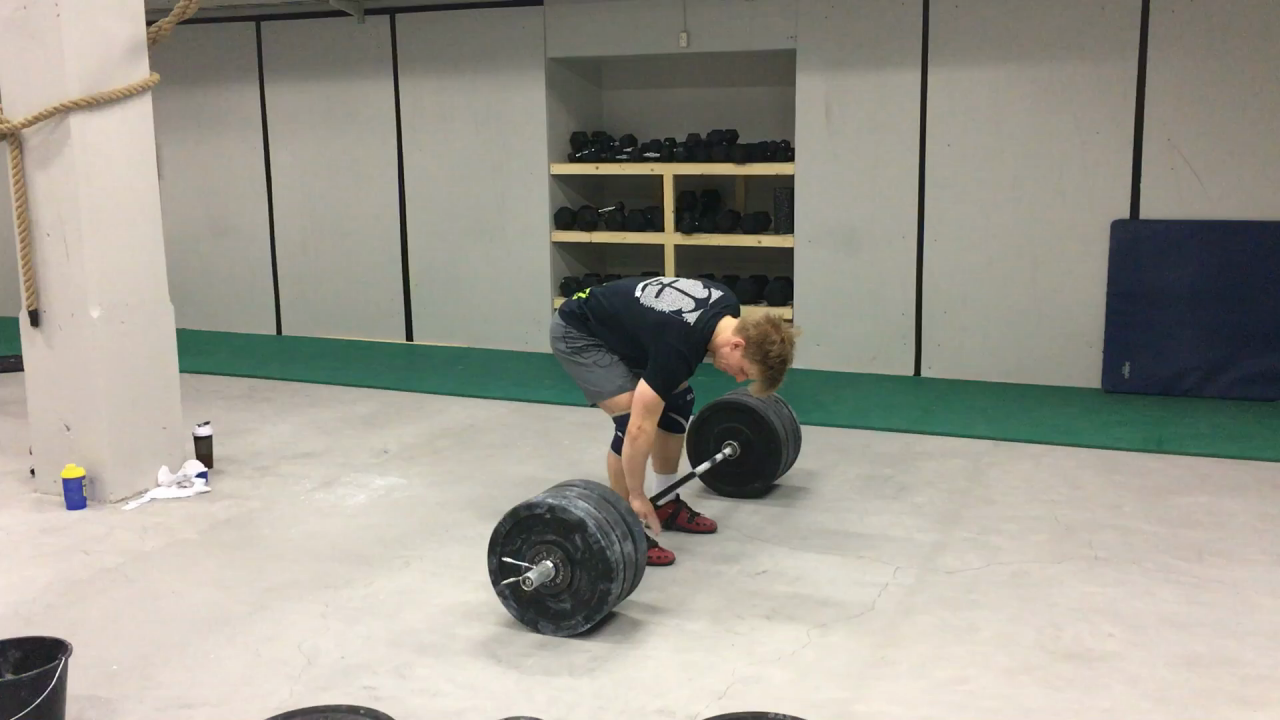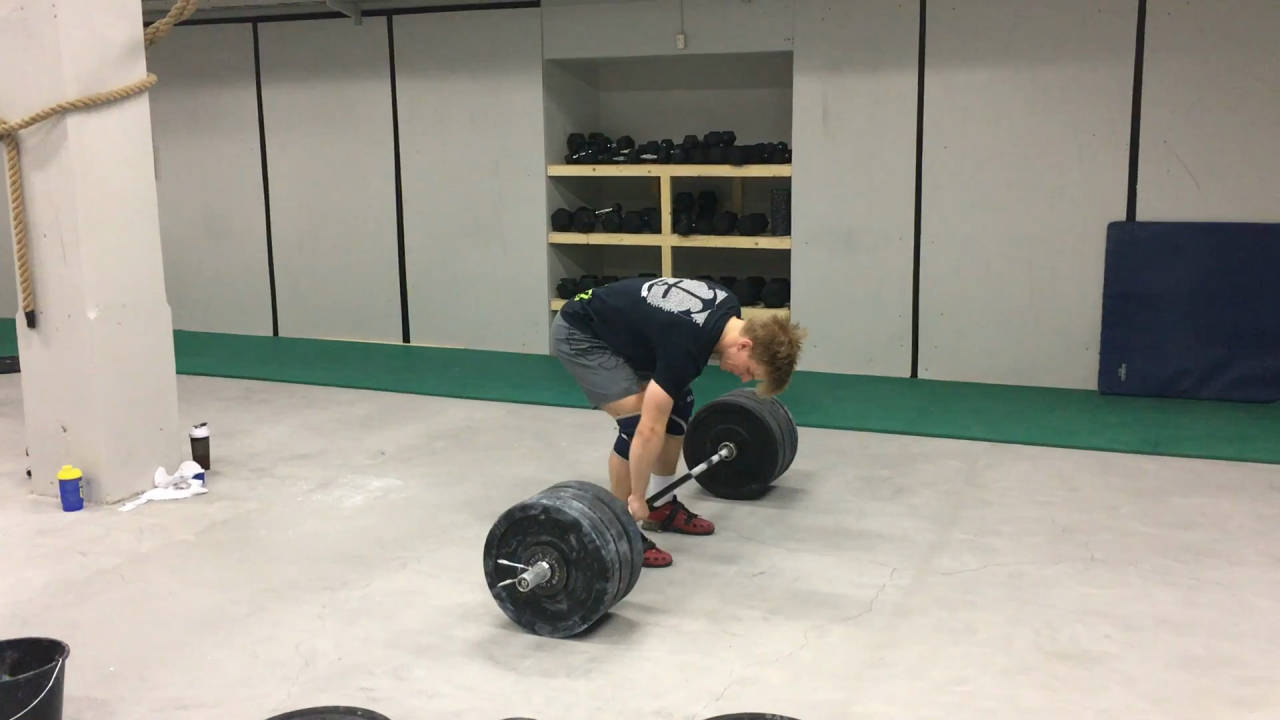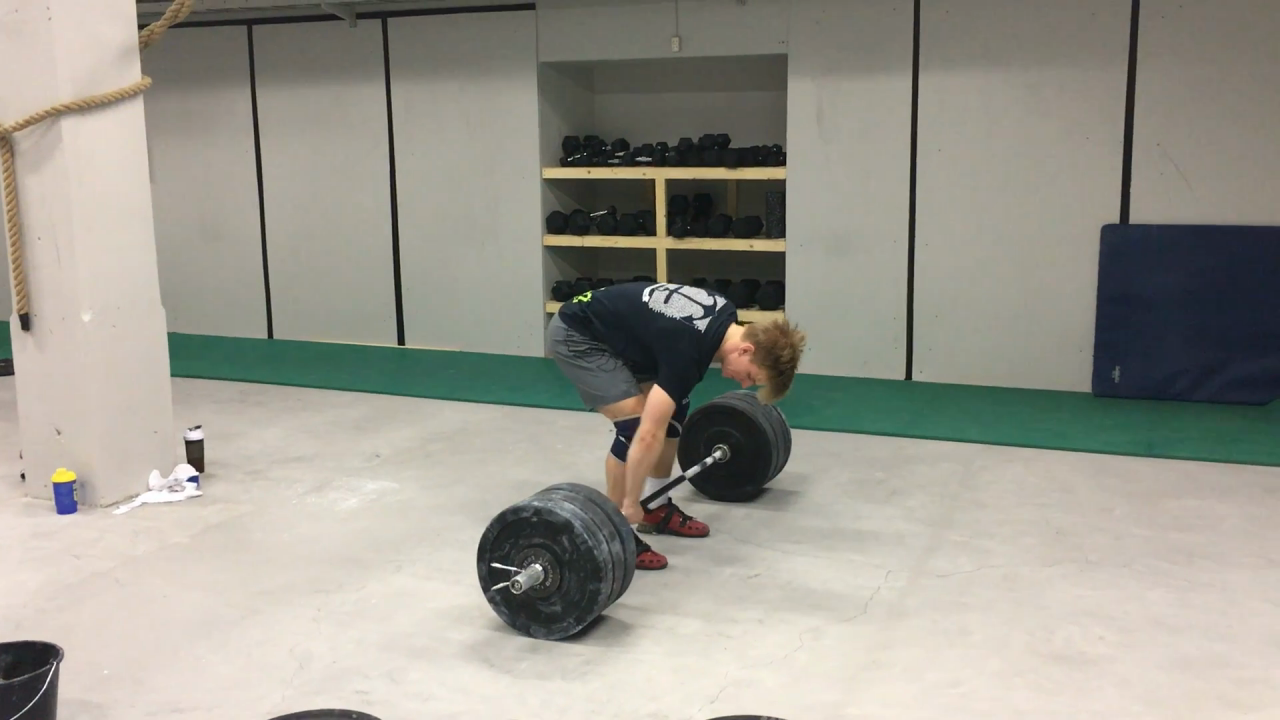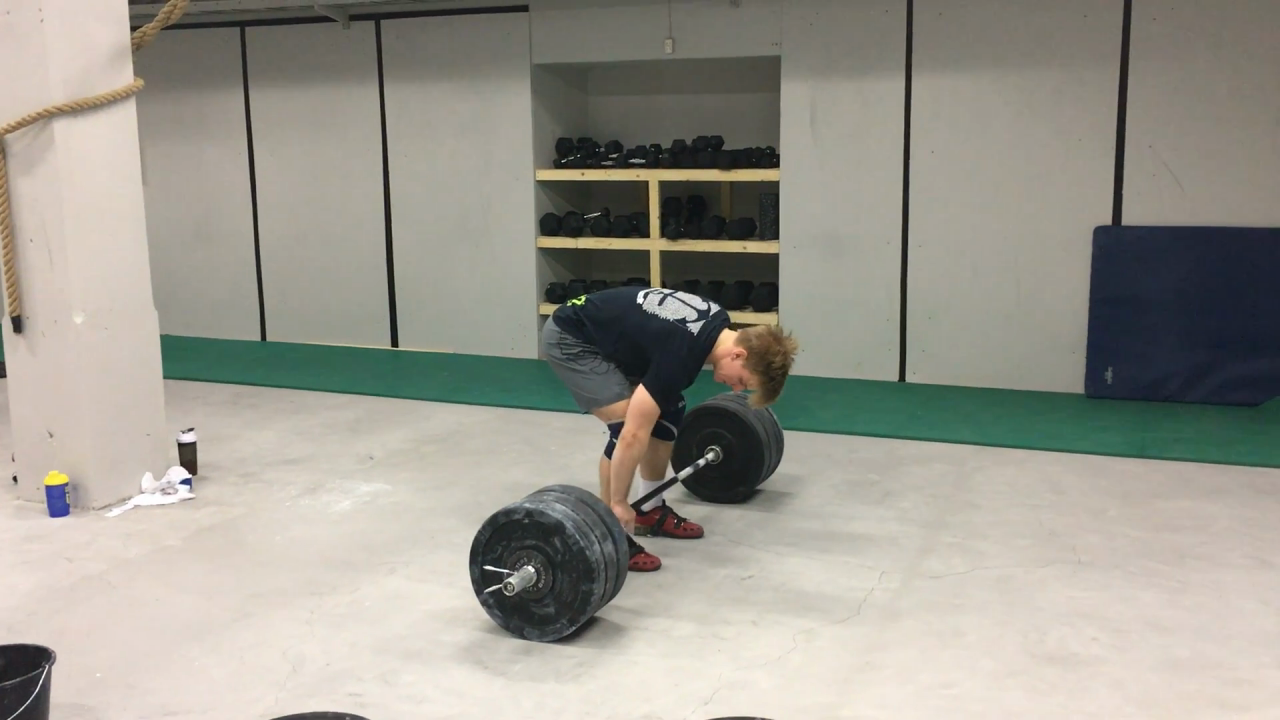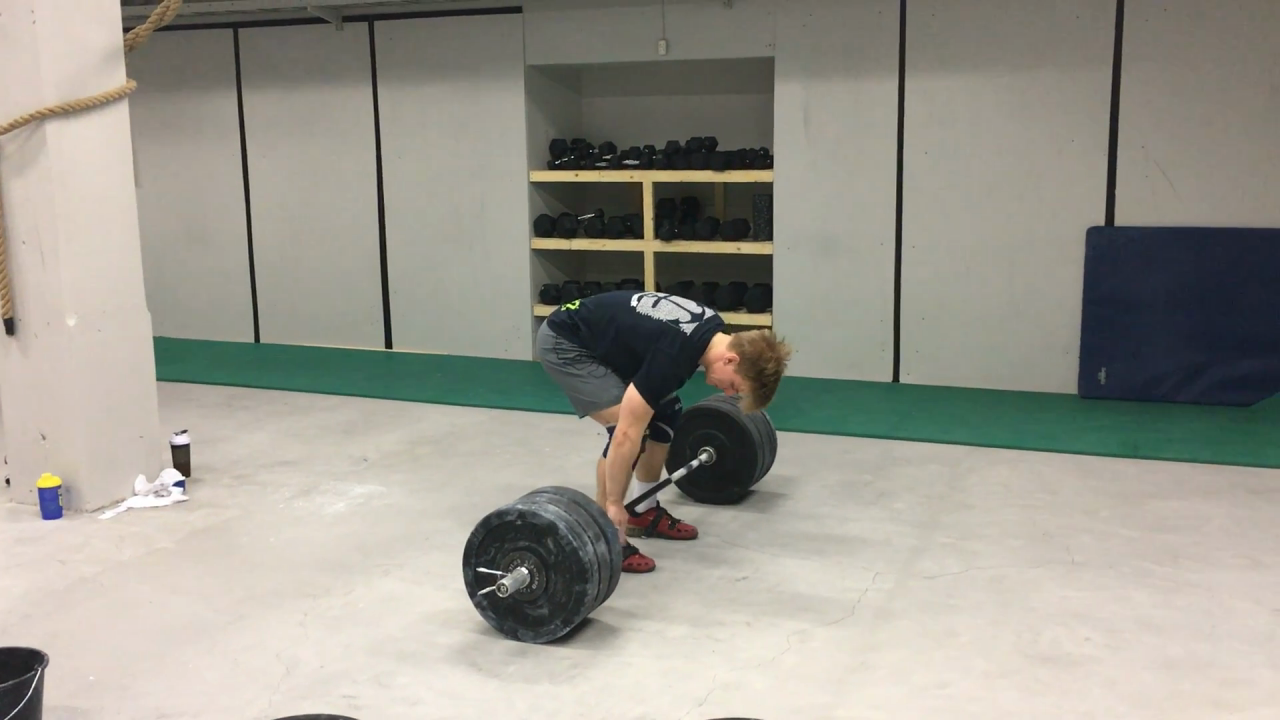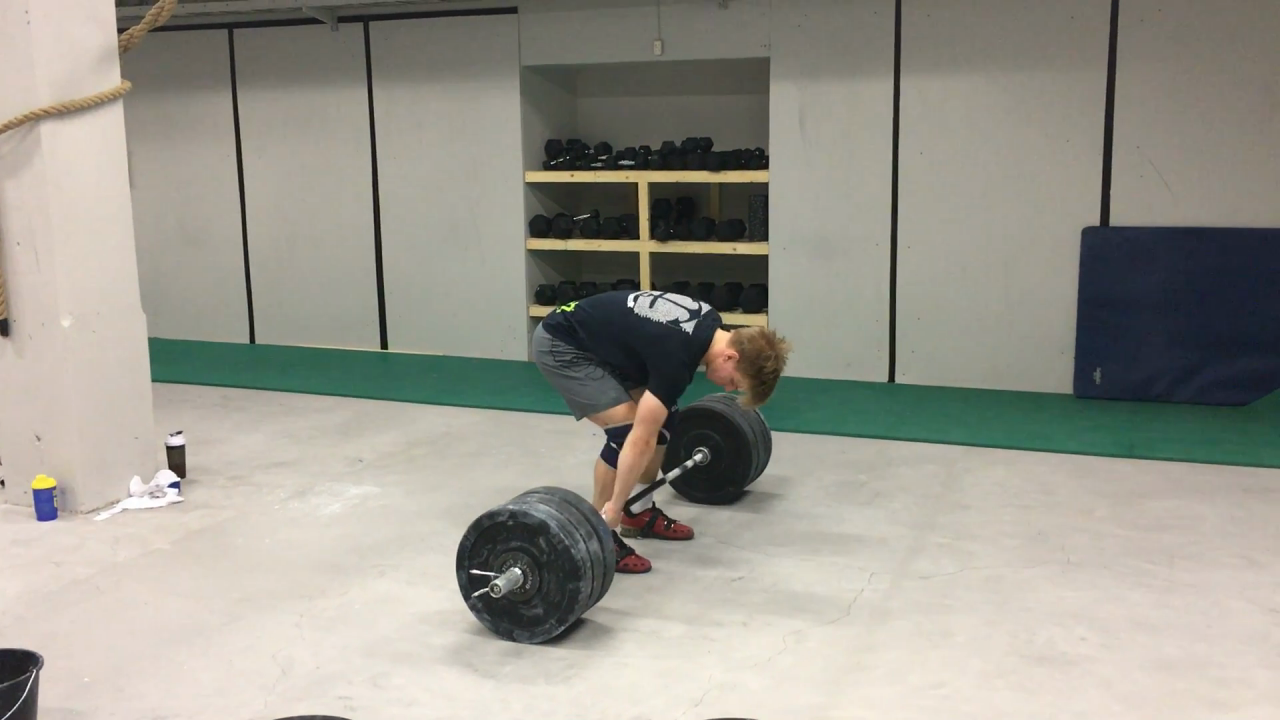
dt=0.2s
person 1, frame 1
left shoulder: (726, 307)
right shoulder: (678, 345)
right elbow: (640, 428)
right wrist: (637, 497)
left hip: (616, 324)
right hip: (577, 333)
left knee: (678, 402)
right knee: (631, 417)
left ankle: (665, 504)
person 1, frame 2
left shoulder: (727, 308)
right shoulder: (687, 345)
right elbow: (649, 429)
right wrist: (637, 499)
left hip: (615, 325)
right hip: (578, 333)
left knee: (677, 404)
right knee: (637, 420)
left ankle: (662, 506)
person 1, frame 3
left shoulder: (725, 316)
right shoulder: (688, 351)
right elbow: (649, 434)
right wrist: (631, 503)
left hip: (612, 328)
right hip: (575, 335)
left knee: (674, 406)
right knee: (634, 422)
left ankle: (657, 509)
person 1, frame 4
left shoulder: (718, 323)
right shoulder: (680, 355)
right elbow: (634, 435)
right wrist: (618, 503)
left hip: (606, 333)
right hip: (568, 338)
left knee: (668, 409)
right knee: (630, 425)
left ankle: (650, 510)
person 1, frame 5
left shoulder: (712, 329)
right shoulder: (673, 356)
right elbow: (626, 434)
right wrist: (614, 504)
left hip: (600, 338)
right hip: (563, 343)
left knee: (665, 411)
right knee: (631, 427)
left ankle: (644, 512)
person 1, frame 6
left shoulder: (709, 322)
right shoulder: (679, 354)
right elbow: (640, 438)
right wrist: (614, 506)
left hip: (592, 336)
right hip: (560, 345)
left knee: (660, 417)
right knee: (626, 428)
left ankle: (639, 514)
